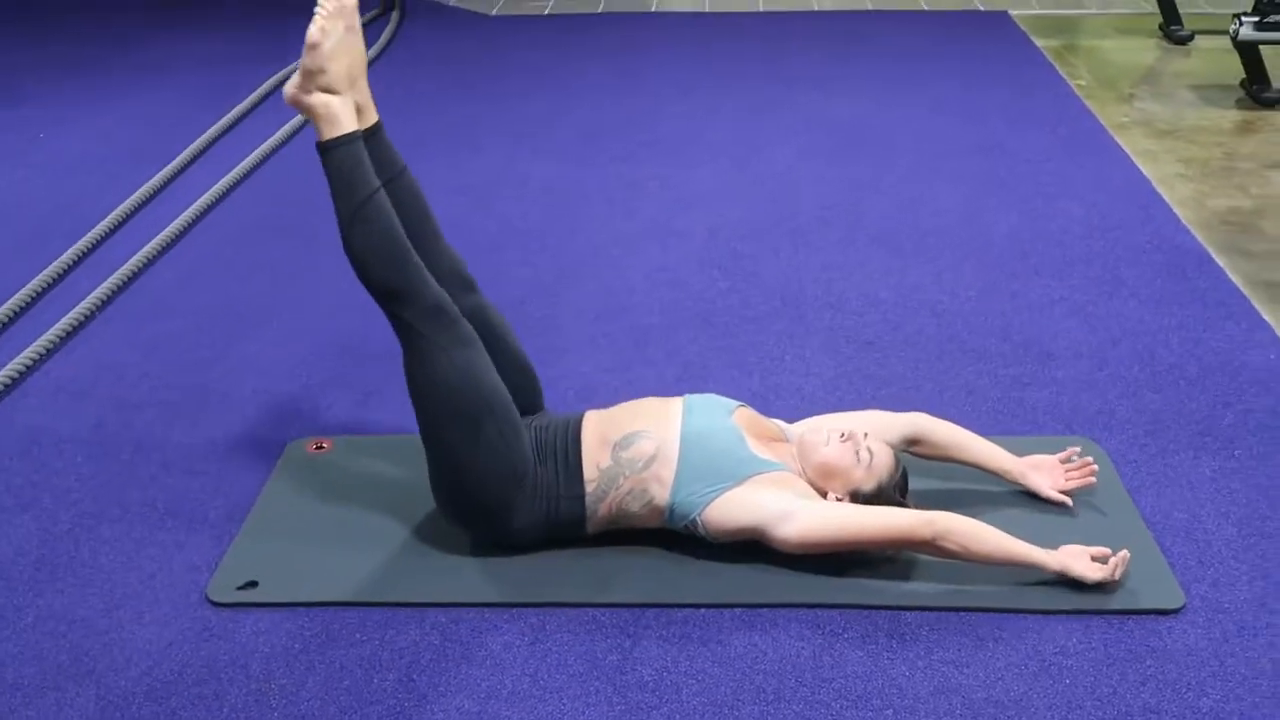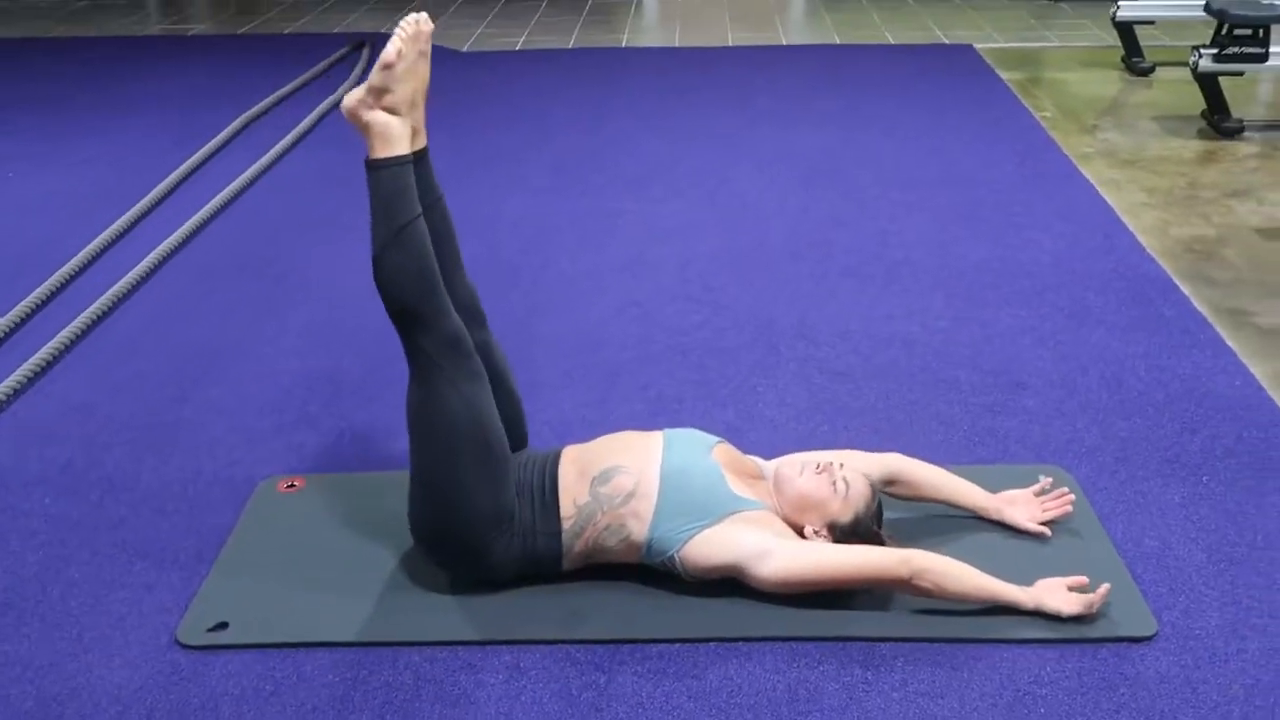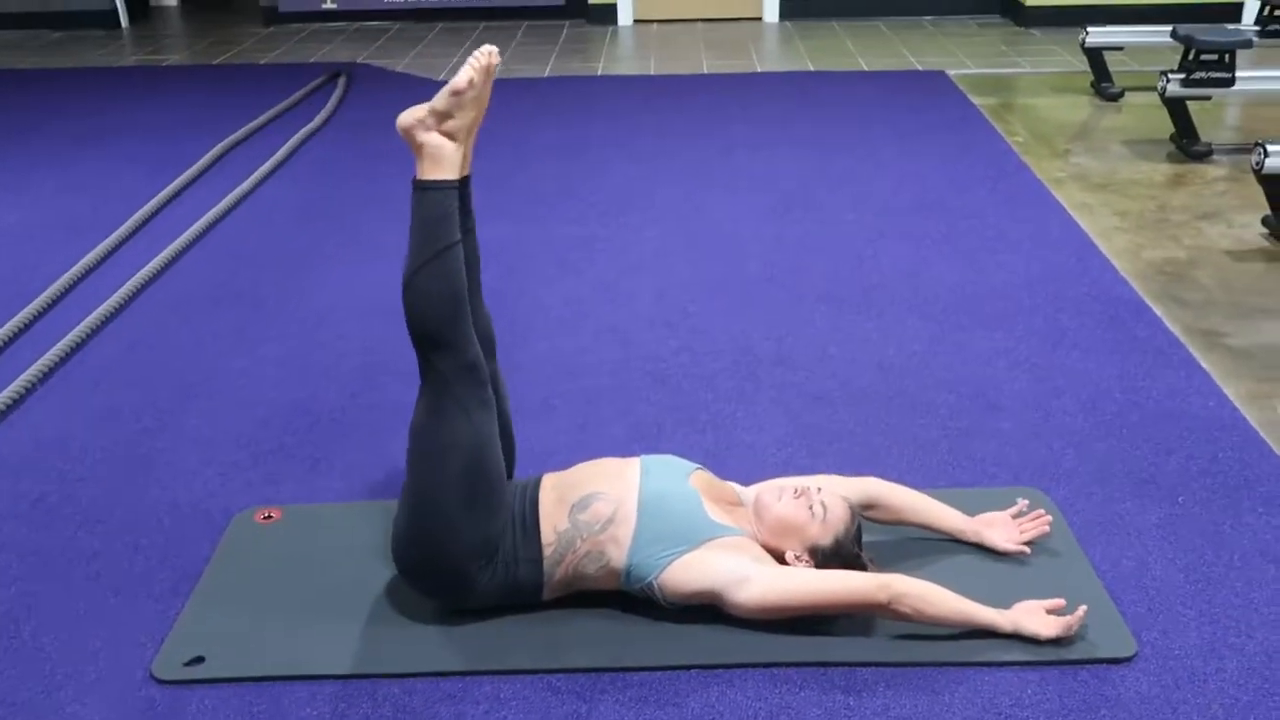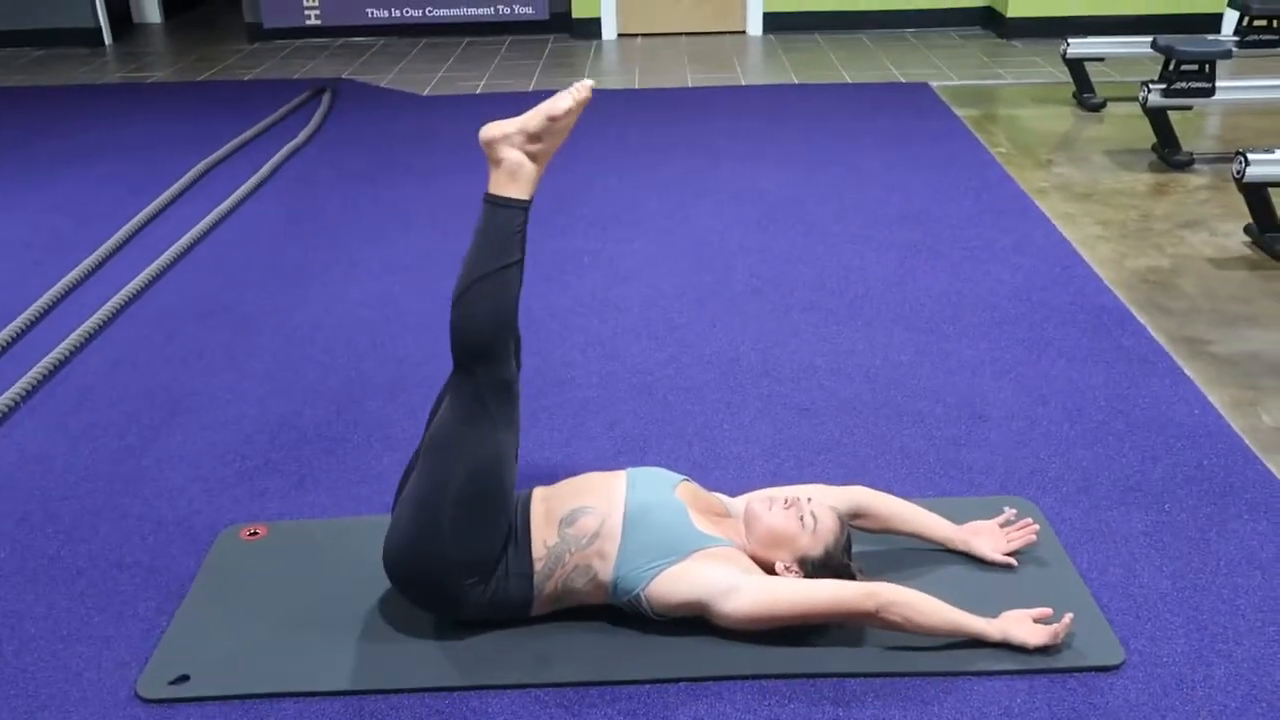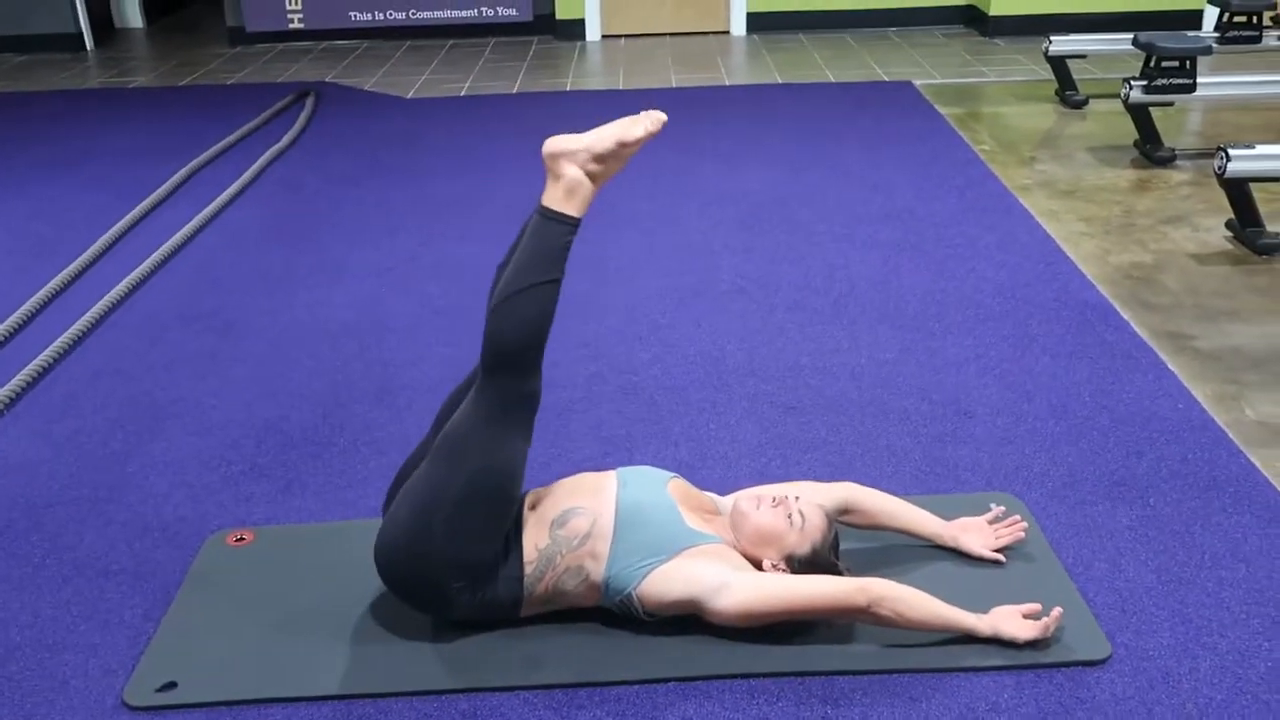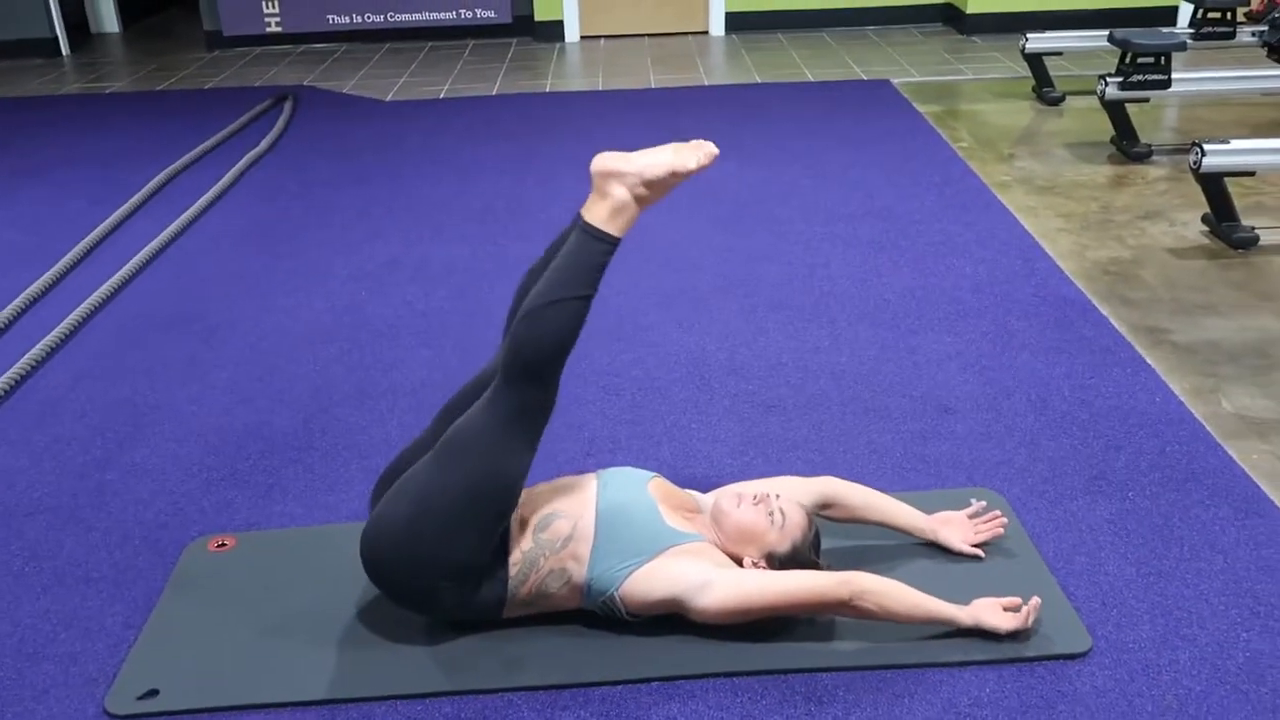
dt=0.4s
person 1, frame 1
left shoulder: (784, 510)
right shoulder: (790, 442)
left elbow: (928, 528)
right elbow: (917, 423)
left wrist: (1054, 563)
right wrist: (1018, 470)
left hip: (512, 498)
right hip: (537, 443)
left knee: (421, 303)
right knee: (448, 291)
left ankle: (335, 114)
person 1, frame 2
left shoulder: (763, 547)
right shoulder: (761, 478)
left elbow: (905, 568)
right elbow: (892, 464)
left wrist: (1028, 598)
right wrist: (993, 505)
left hip: (488, 535)
right hip: (519, 483)
left knee: (437, 333)
left ankle: (389, 133)
person 1, frame 3
left shoulder: (741, 574)
right shoulder: (742, 504)
left elbow: (885, 592)
right elbow: (869, 488)
left wrist: (1007, 620)
right wrist: (972, 527)
left hip: (465, 559)
right hip: (500, 514)
left knee: (454, 358)
left ankle: (440, 153)
person 1, frame 4
left shoulder: (729, 585)
right shoulder: (728, 516)
left elbow: (872, 602)
right elbow: (855, 497)
left wrist: (994, 630)
right wrist: (958, 535)
left hip: (454, 568)
right hip: (479, 532)
left knee: (487, 368)
person 1, frame 5
left shoulder: (721, 584)
right shoulder: (714, 513)
left elbow: (865, 596)
right elbow: (844, 494)
left wrist: (983, 623)
right wrist: (947, 533)
left hip: (445, 568)
left knee: (512, 372)
person 1, frame 6
left shoulder: (703, 583)
right shoulder: (697, 511)
left elbow: (845, 591)
right elbow: (824, 488)
left wrist: (965, 616)
right wrist: (928, 525)
left hip: (425, 561)
left knee: (529, 377)
